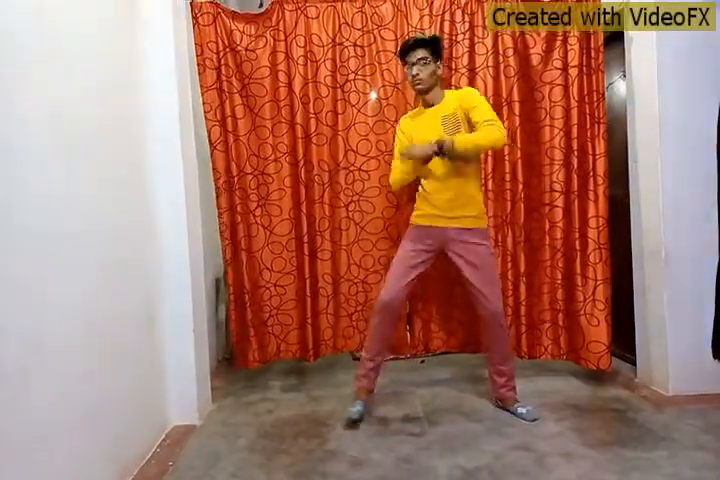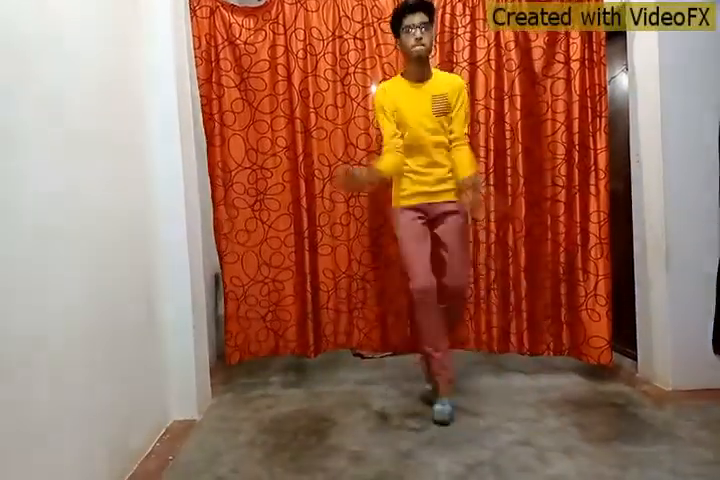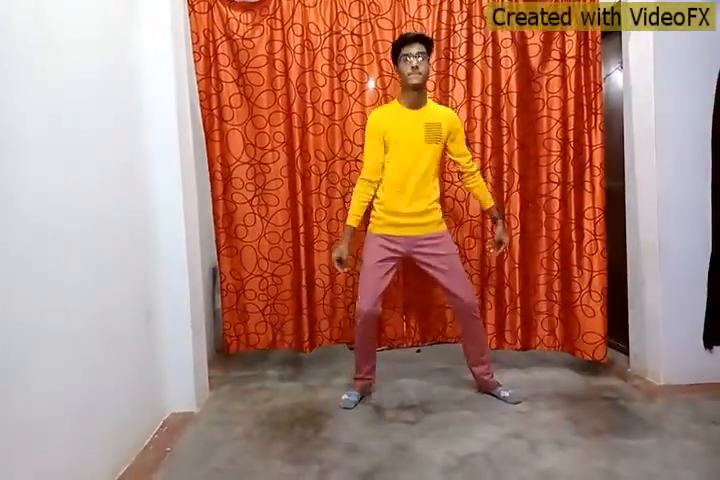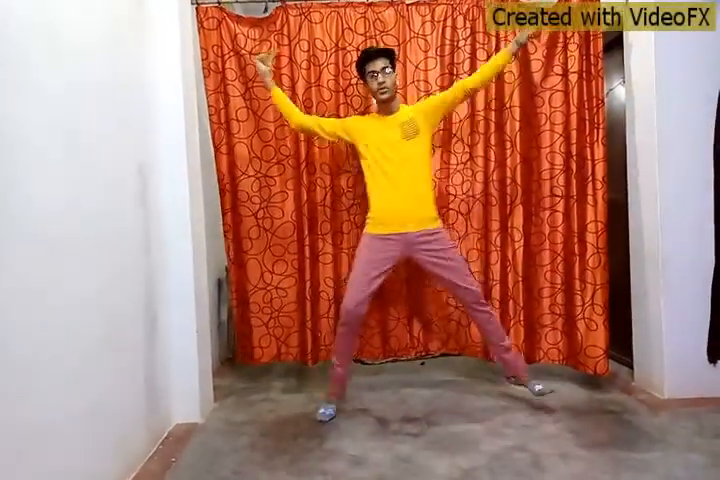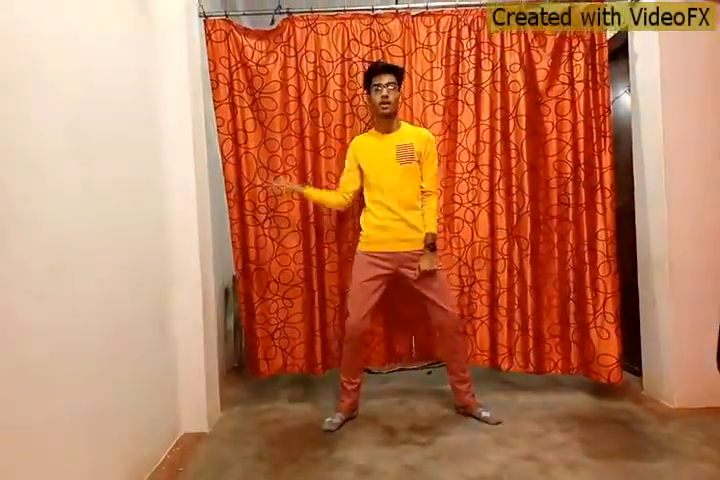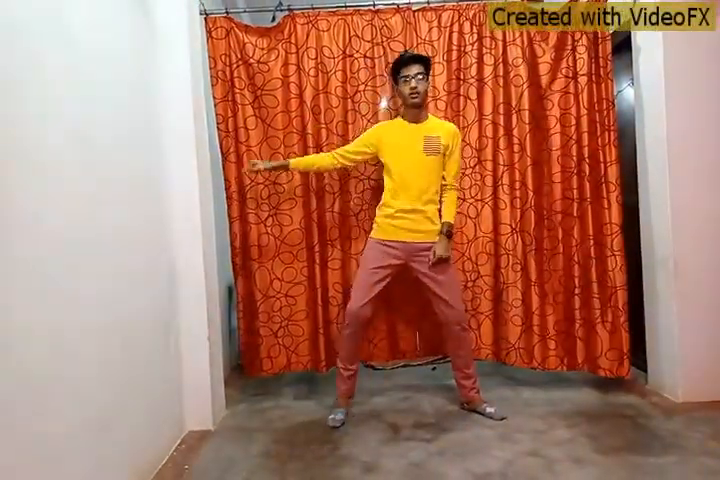
dt=0.5s
person 1, frame 1
left shoulder: (466, 99)
right shoulder: (406, 124)
left elbow: (497, 135)
right elbow: (396, 182)
left wrist: (444, 146)
right wrist: (416, 157)
left hip: (470, 227)
right hip: (423, 227)
left knee: (493, 310)
right knee: (387, 302)
left ankle: (505, 394)
right ankle: (363, 391)
person 1, frame 2
left shoulder: (453, 85)
right shoulder: (386, 93)
left elbow: (460, 145)
right elbow: (393, 155)
left wrist: (470, 185)
right wrist: (370, 175)
left hip: (449, 200)
right hip: (408, 202)
left knee: (456, 285)
right knee: (422, 286)
left ankle: (433, 367)
right ankle: (443, 382)
person 1, frame 3
left shoulder: (448, 118)
right shoulder: (380, 119)
left elbow: (467, 171)
right elbow: (369, 179)
left wrist: (496, 216)
right wrist: (346, 235)
left hip: (431, 232)
right hip: (384, 233)
left knee: (467, 304)
right knee: (367, 309)
left ankle: (485, 378)
right ankle: (362, 382)
person 1, frame 4
left shoulder: (424, 111)
right shoulder: (356, 127)
left elbow: (469, 85)
right elbow: (303, 122)
left wrist: (511, 50)
right wrist: (271, 84)
left hip: (428, 231)
right hip: (380, 234)
left knee: (474, 297)
right knee: (351, 309)
left ankle: (516, 371)
right ankle: (335, 393)
person 1, frame 5
left shoulder: (422, 139)
right shoulder: (359, 146)
left elbow: (430, 196)
right elbow: (341, 198)
left wrist: (430, 247)
right wrist: (298, 190)
left hip: (416, 250)
right hip: (371, 251)
left knee: (449, 322)
right knee: (355, 328)
left ankle: (466, 399)
right ankle: (347, 404)
person 1, frame 6
left shoulder: (448, 132)
right shoulder: (382, 132)
left elbow: (450, 189)
right elbow: (336, 159)
left wrist: (445, 234)
right wrist: (281, 164)
left hip: (430, 241)
right hip: (385, 239)
left knee: (455, 318)
right knee: (356, 312)
left ankle: (470, 395)
right ankle: (343, 397)
